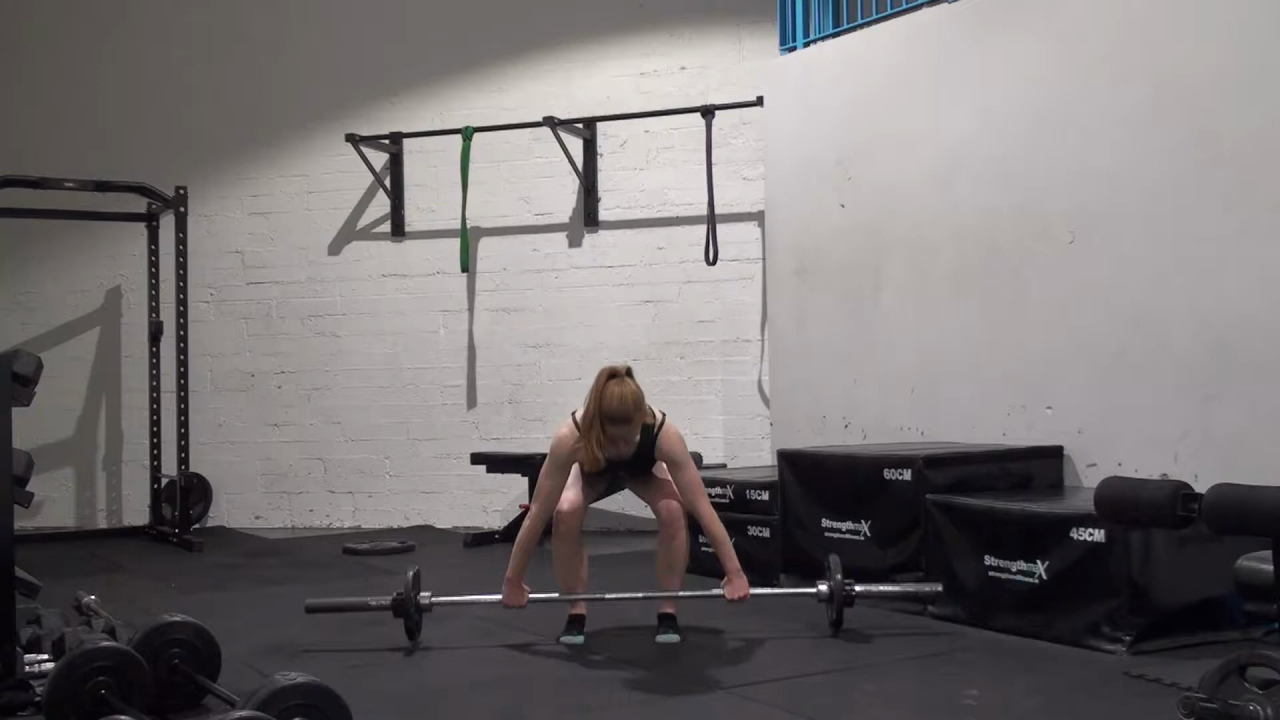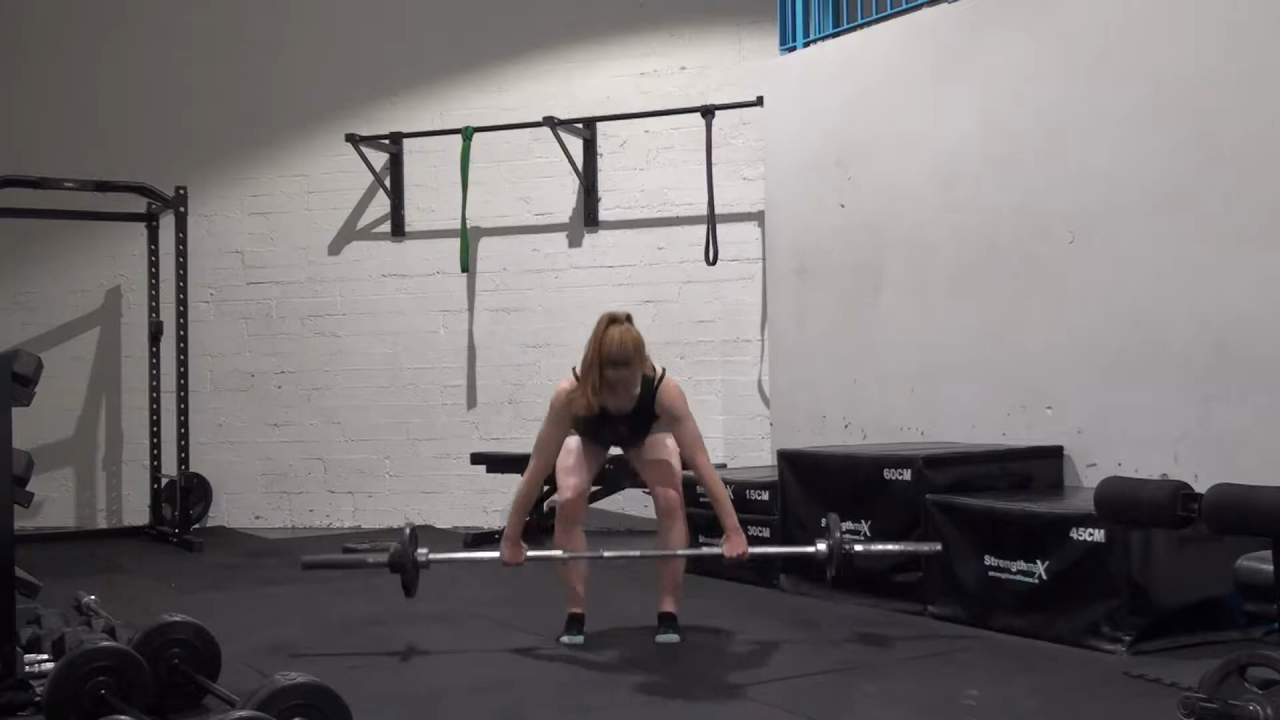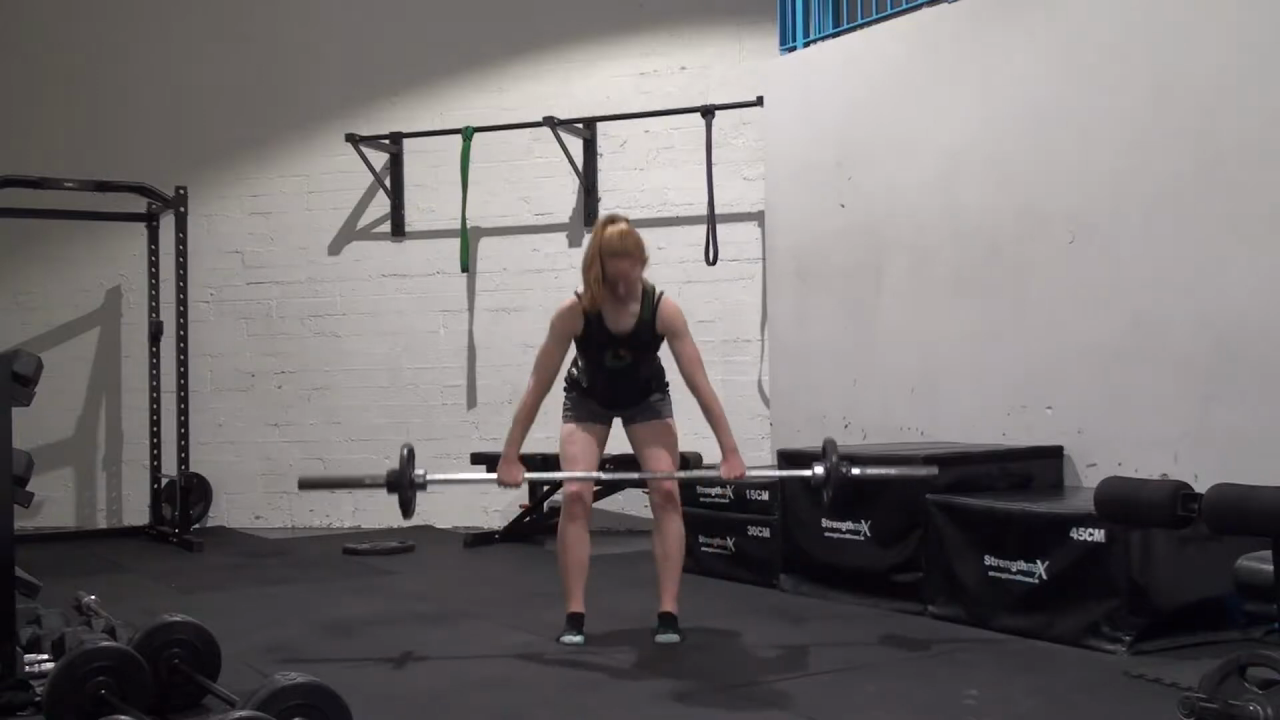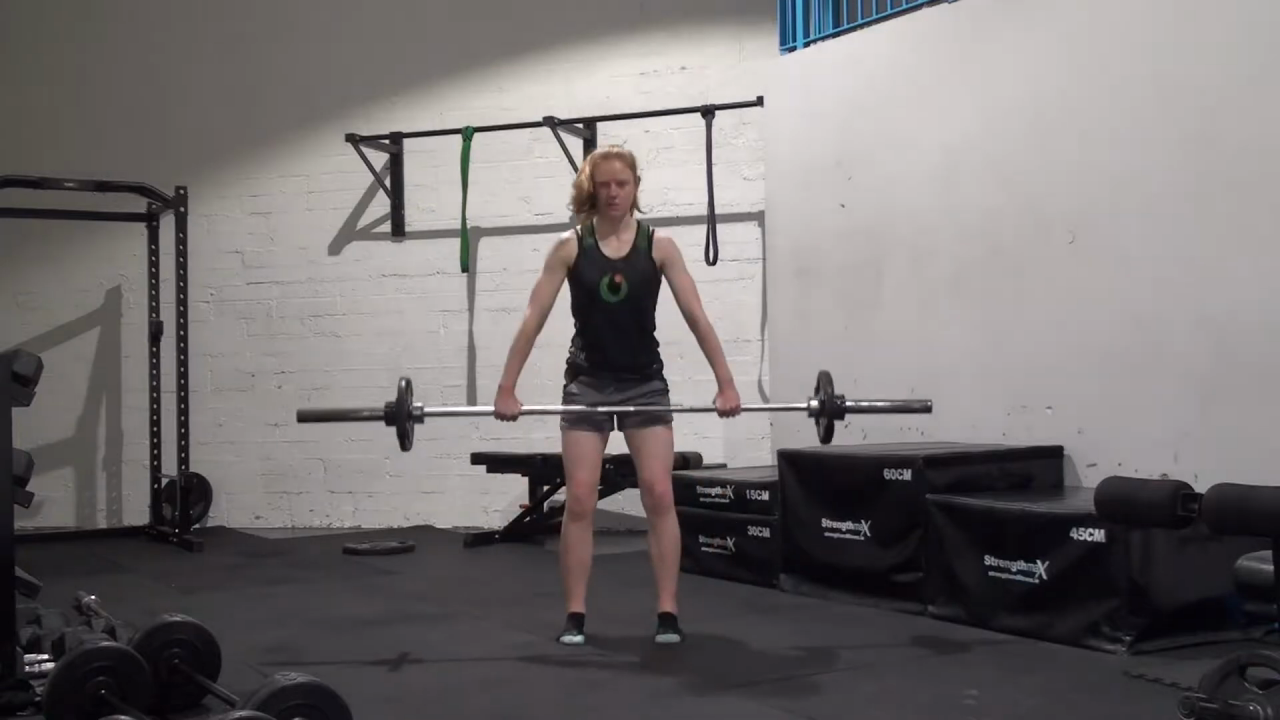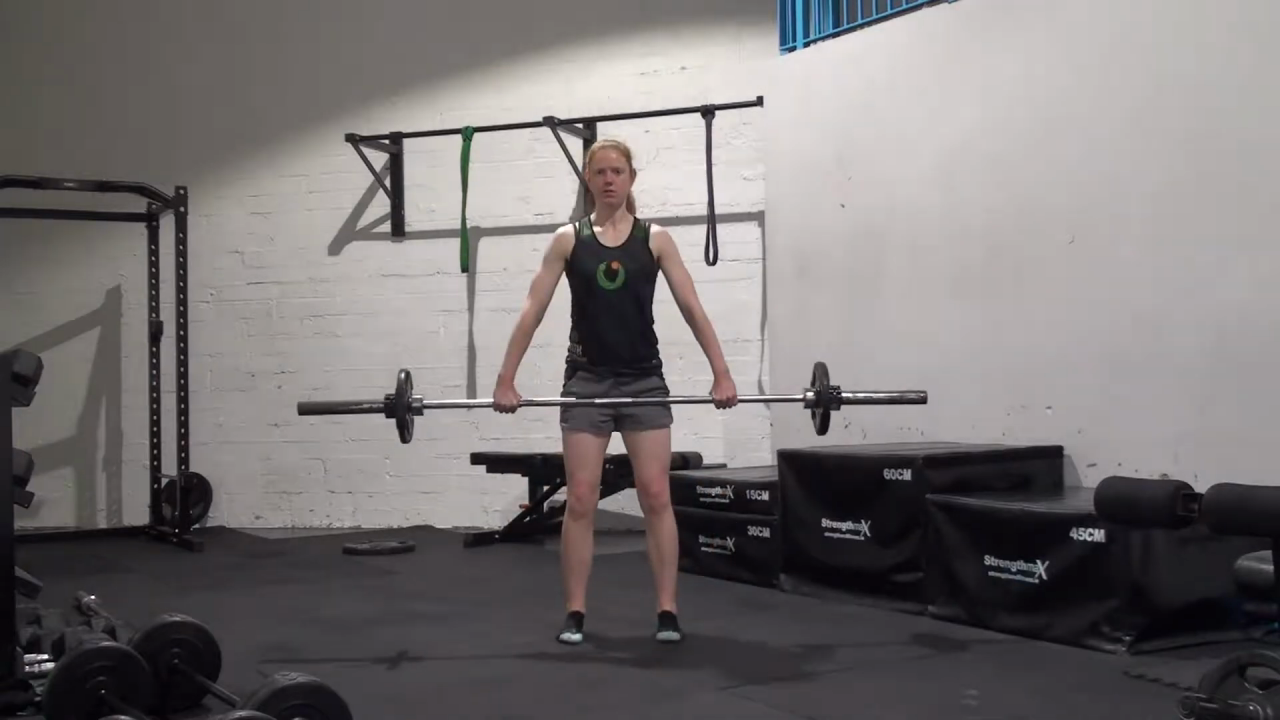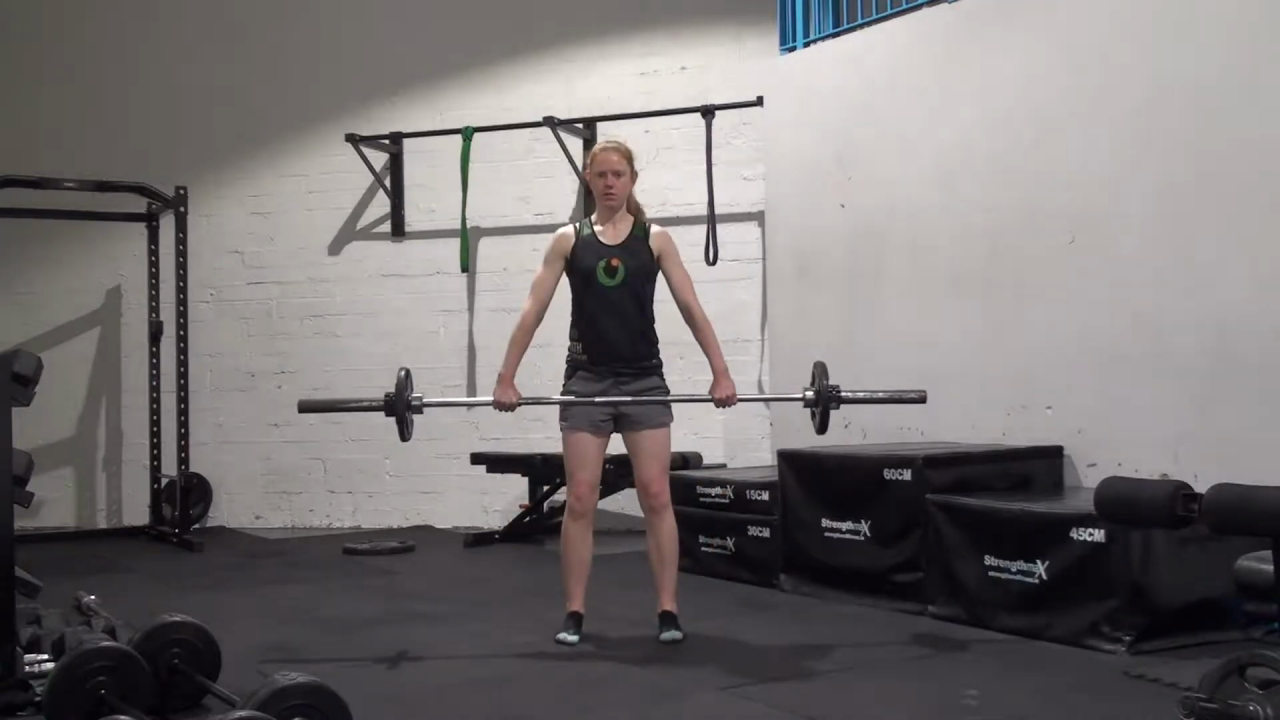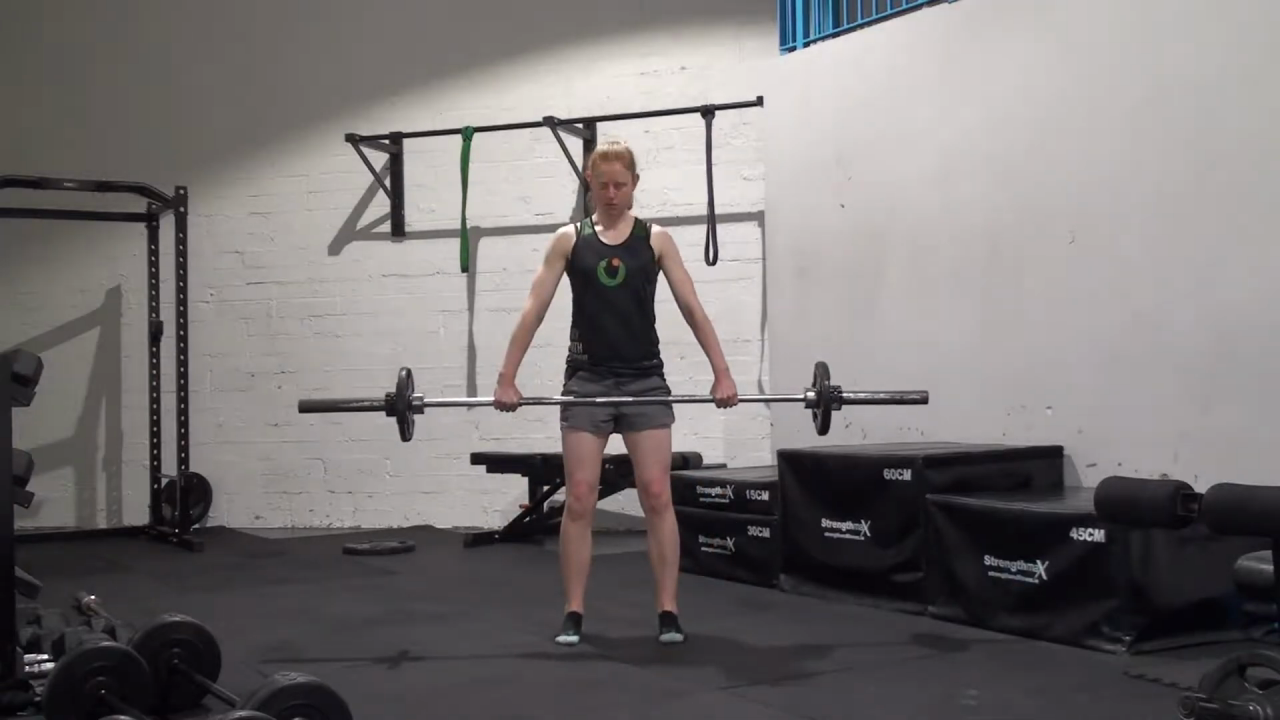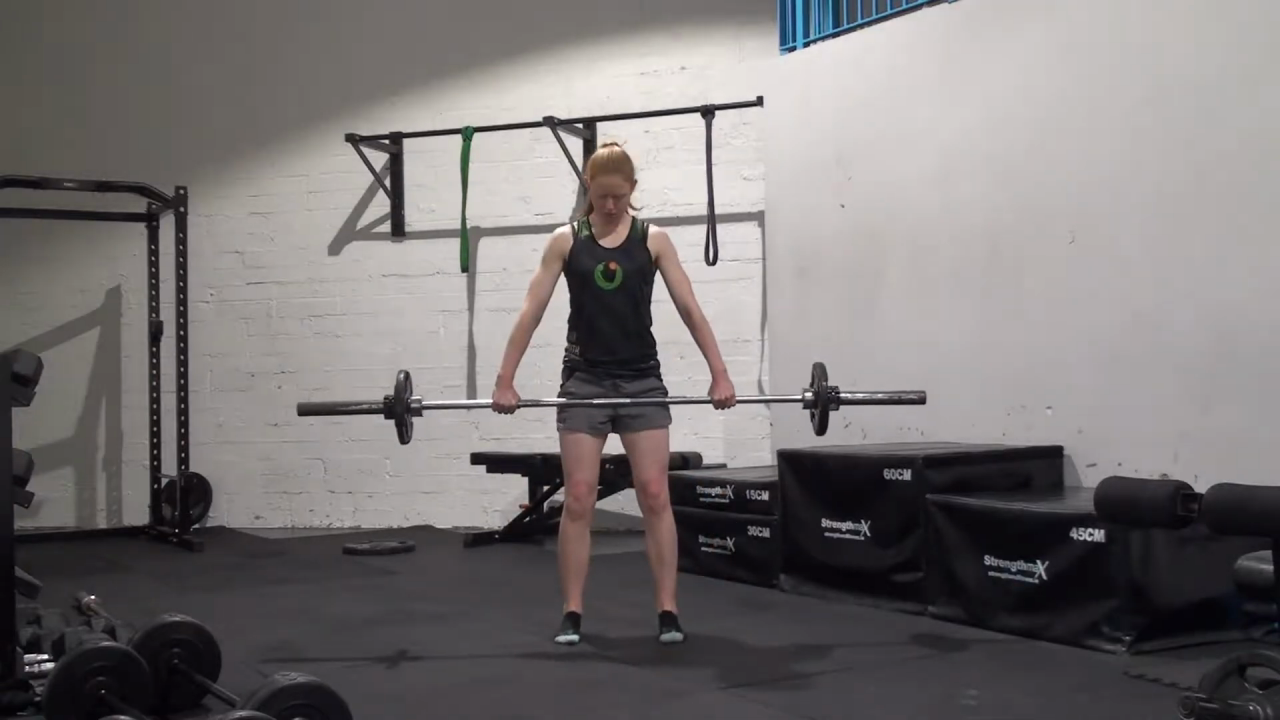
dt=0.3s
person 1, frame 1
left shoulder: (664, 435)
right shoulder: (570, 438)
left elbow: (702, 508)
right elbow: (538, 513)
left wrist: (734, 573)
right wrist: (513, 580)
left hip: (644, 468)
right hip: (591, 467)
left knee: (672, 512)
right knee: (566, 514)
left ankle: (667, 613)
right ankle: (576, 614)
person 1, frame 2
left shoulder: (664, 389)
right shoulder: (571, 392)
left elbow: (701, 464)
right elbow: (537, 469)
left wrist: (734, 530)
right wrist: (511, 538)
left hip: (648, 428)
right hip: (587, 430)
left knee: (670, 499)
right knee: (569, 501)
left ankle: (668, 612)
right ankle: (575, 613)
person 1, frame 3
left shoulder: (664, 310)
right shoulder: (573, 312)
left elbow: (699, 384)
right elbow: (538, 386)
left wrist: (730, 453)
right wrist: (511, 456)
left hip: (646, 398)
right hip: (588, 398)
left knee: (667, 493)
right knee: (575, 498)
left ankle: (668, 614)
right ankle: (574, 615)
person 1, frame 4
left shoulder: (659, 244)
right shoulder: (569, 246)
left elbow: (696, 316)
right elbow: (533, 319)
left wrist: (726, 382)
right wrist: (506, 387)
left hip: (645, 384)
right hip: (587, 383)
left knee: (659, 496)
right knee: (579, 500)
left ankle: (668, 612)
right ankle: (575, 615)
person 1, frame 5
left shoulder: (655, 238)
right shoulder: (568, 239)
left elbow: (692, 308)
right elbow: (533, 311)
left wrist: (721, 373)
right wrist: (506, 379)
left hip: (643, 379)
right hip: (586, 380)
left knee: (656, 496)
right knee: (580, 499)
left ankle: (668, 611)
right ankle: (575, 614)
person 1, frame 6
left shoulder: (655, 238)
right shoulder: (568, 238)
left elbow: (691, 308)
right elbow: (534, 310)
left wrist: (721, 372)
right wrist: (506, 376)
left hip: (644, 378)
right hip: (586, 378)
left knee: (656, 495)
right knee: (580, 498)
left ankle: (668, 610)
right ankle: (574, 613)
person 1, frame 7
left shoulder: (656, 239)
right shoulder: (569, 239)
left elbow: (692, 308)
right elbow: (533, 310)
left wrist: (722, 372)
right wrist: (507, 377)
left hip: (644, 378)
right hip: (586, 379)
left knee: (657, 496)
right knee: (579, 499)
left ankle: (668, 611)
right ankle: (573, 613)
person 1, frame 8
left shoulder: (654, 239)
right shoulder: (566, 240)
left elbow: (690, 309)
right elbow: (531, 312)
left wrist: (720, 373)
right wrist: (504, 379)
left hip: (641, 379)
right hip: (584, 380)
left knee: (655, 496)
right knee: (578, 499)
left ankle: (668, 611)
right ankle: (572, 613)
